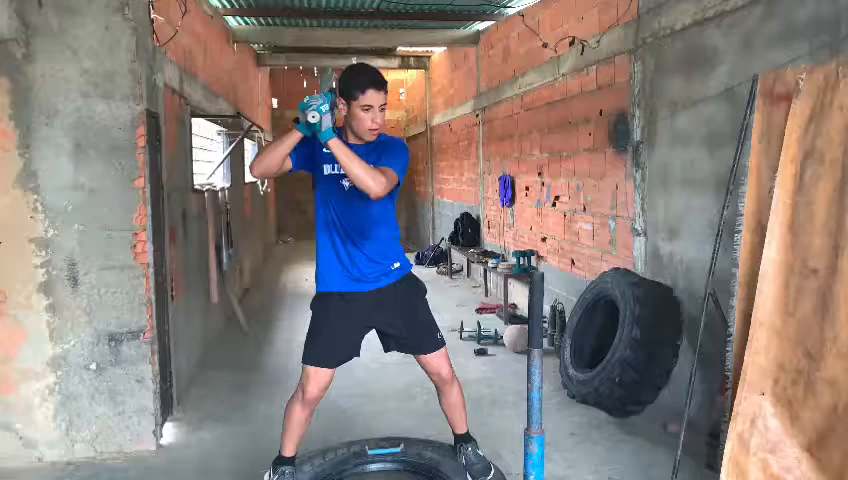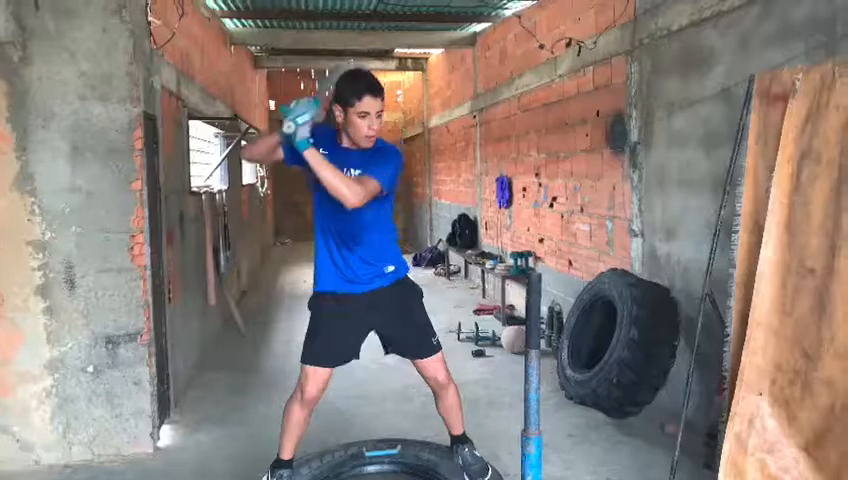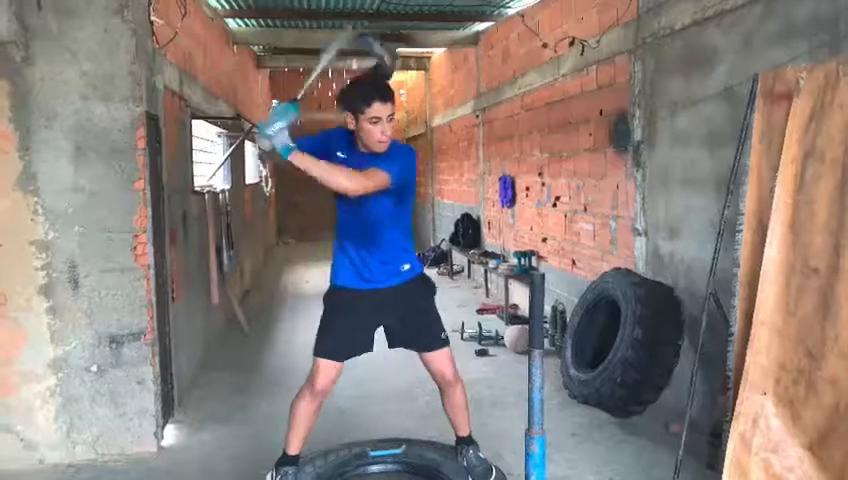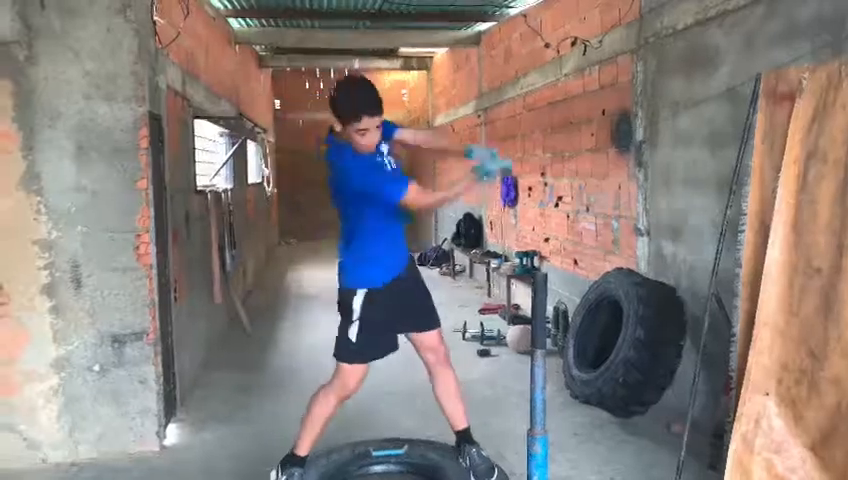
dt=0.2s
person 1, frame 1
left shoulder: (394, 149)
right shoulder: (317, 146)
left elbow: (378, 187)
right elbow: (259, 170)
left wrist: (330, 139)
right wrist: (303, 128)
left hip: (394, 283)
right hip: (338, 292)
left knee: (443, 372)
right knee: (310, 390)
left ankle: (464, 444)
person 1, frame 2
left shoulder: (388, 157)
right shoulder: (320, 139)
left elbow: (355, 197)
right elbow: (253, 154)
left wrist: (306, 148)
left hip: (390, 285)
right hip: (335, 292)
left knee: (439, 376)
right knee: (309, 391)
left ankle: (462, 446)
person 1, frame 3
left shoulder: (401, 154)
right shoulder: (334, 143)
left elbow: (357, 185)
right elbow: (282, 149)
left wrist: (292, 153)
right wrist: (281, 134)
left hip: (406, 282)
right hip: (353, 288)
left knee: (447, 372)
right knee: (320, 382)
left ankle: (466, 446)
person 1, frame 4
left shoulder: (371, 133)
right shoulder: (354, 165)
left elbow: (417, 138)
right elbow: (421, 201)
left wrist: (465, 152)
right wrist: (473, 176)
left hip: (398, 267)
right hip: (366, 280)
left knee: (437, 355)
right knee: (346, 381)
left ankle: (466, 445)
